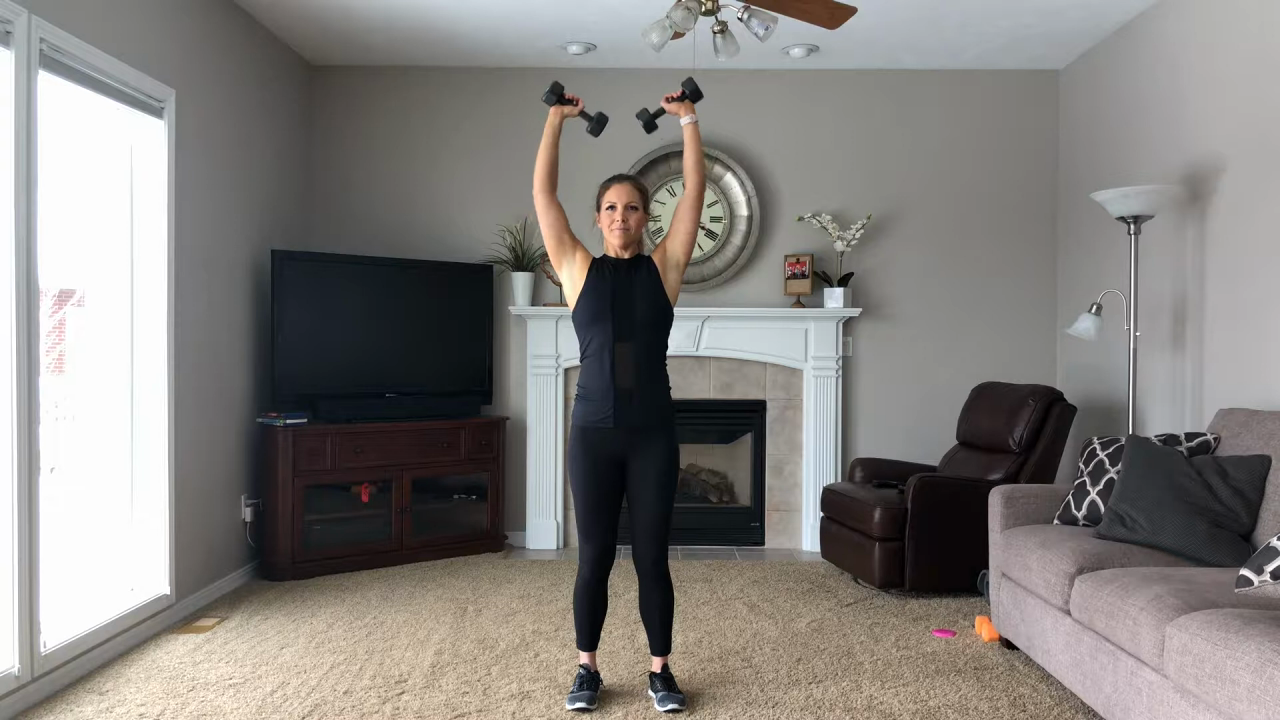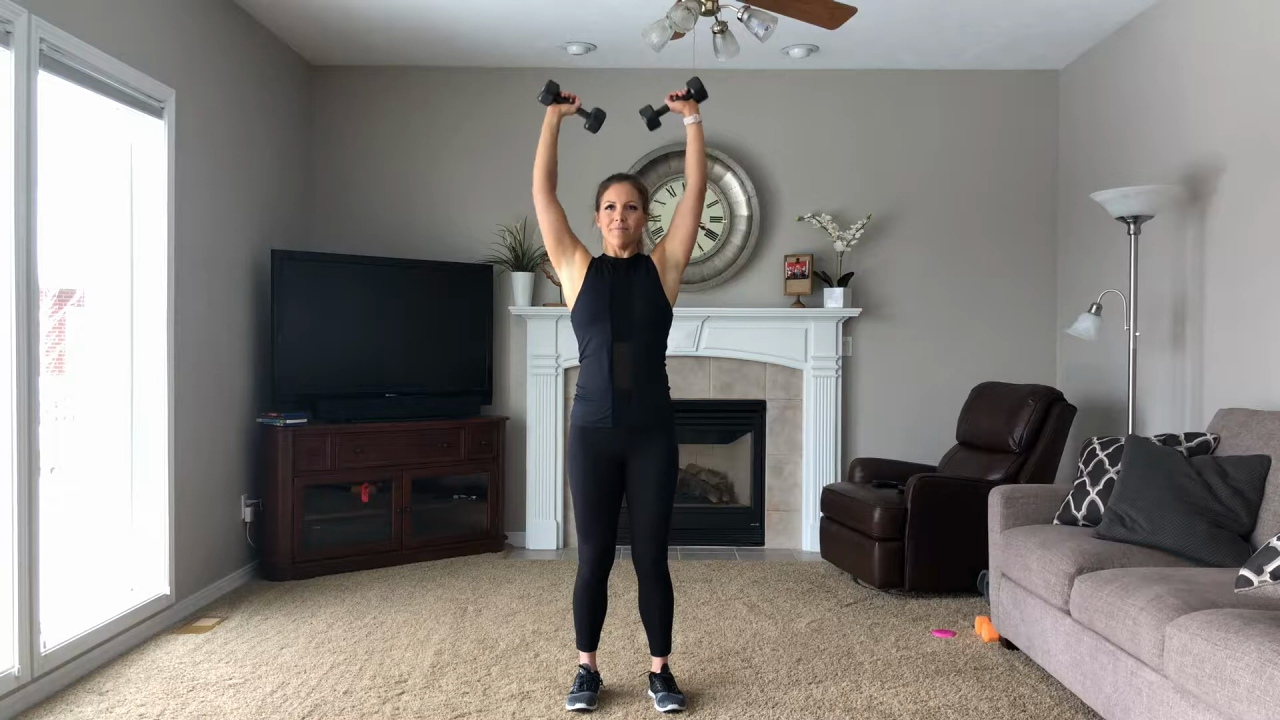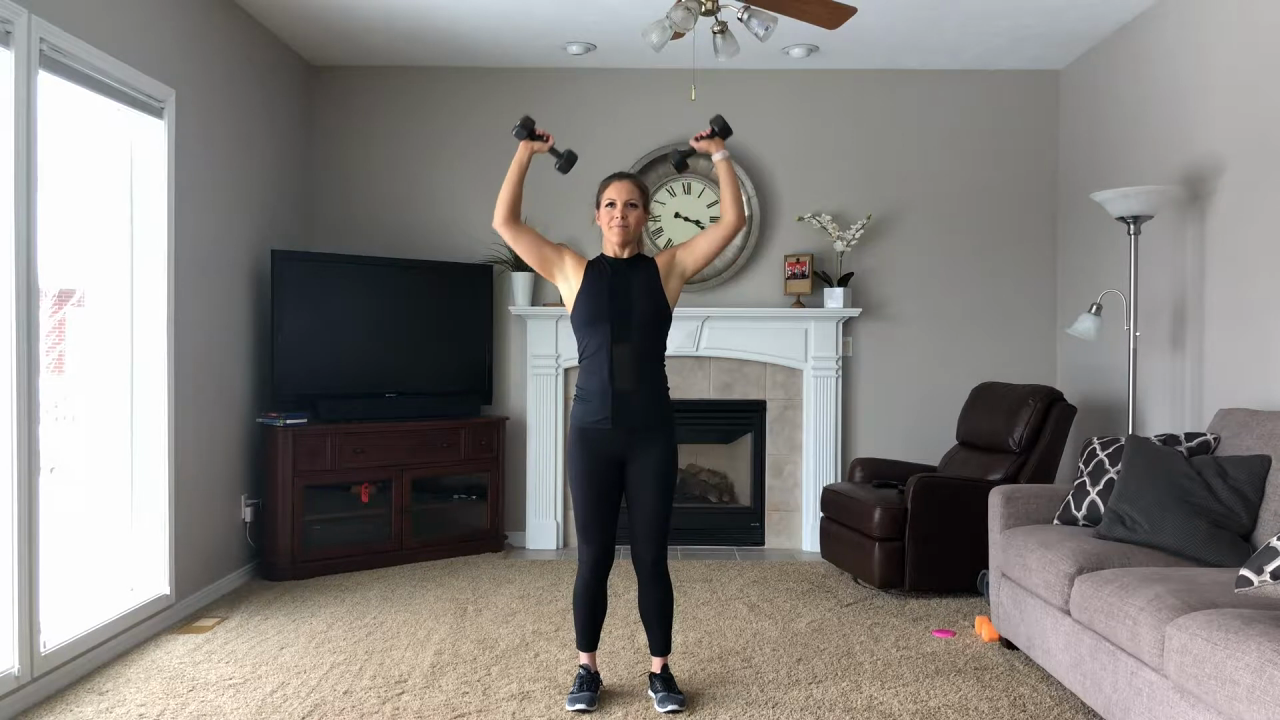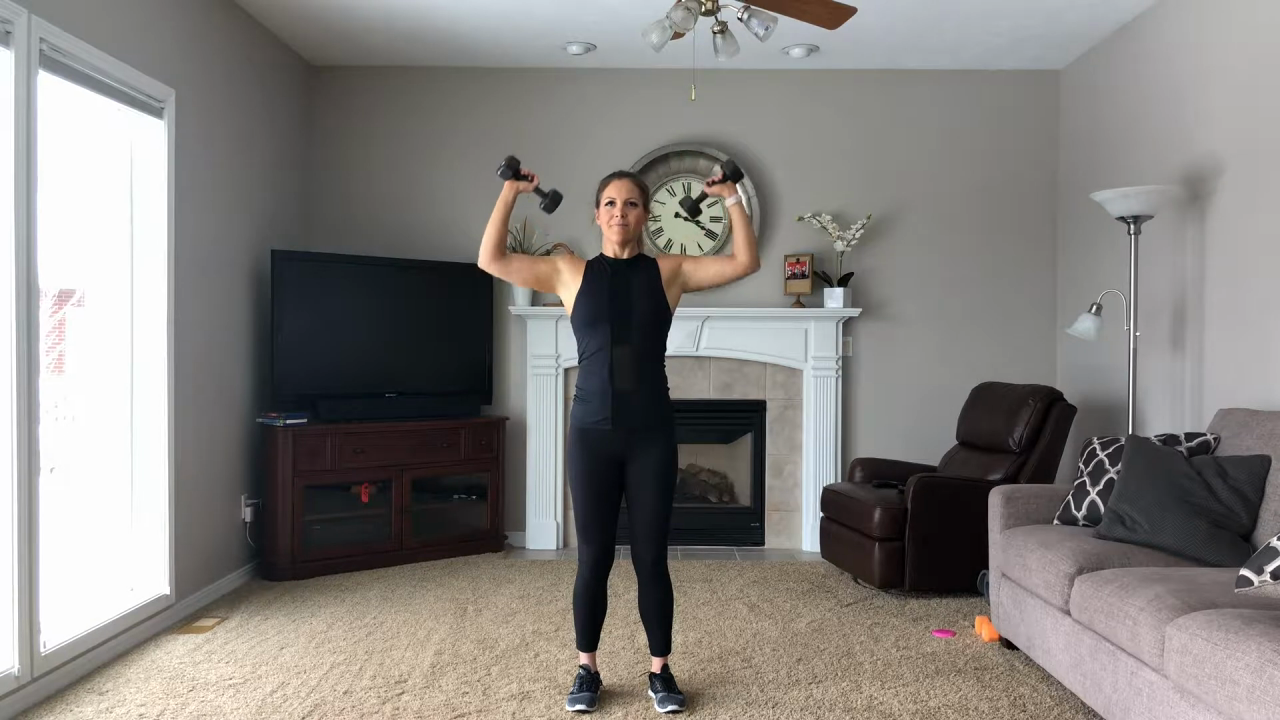
dt=0.3s
person 1, frame 1
left shoulder: (663, 268)
right shoulder: (578, 268)
left elbow: (694, 189)
right elbow: (542, 191)
left wrist: (688, 120)
right wrist: (556, 120)
left hip: (652, 435)
right hip: (594, 434)
left knee: (651, 558)
right knee: (594, 558)
right ankle: (587, 668)
person 1, frame 2
left shoulder: (662, 267)
right shoulder: (576, 268)
left elbow: (696, 189)
right elbow: (541, 191)
left wrist: (691, 119)
right wrist: (554, 117)
left hip: (652, 435)
right hip: (593, 434)
left knee: (651, 559)
right knee: (593, 557)
right ankle: (587, 669)
person 1, frame 3
left shoulder: (666, 268)
right shoulder: (573, 270)
left elbow: (732, 220)
right elbow: (505, 221)
left wrist: (718, 155)
right wrist: (525, 152)
left hip: (651, 434)
right hip: (592, 433)
left knee: (651, 558)
right knee: (593, 558)
left ankle: (660, 670)
right ankle: (587, 669)
person 1, frame 4
left shoulder: (668, 271)
right shoulder: (571, 271)
left elbow: (746, 263)
right elbow: (490, 260)
left wrist: (730, 198)
right wrist: (509, 193)
left hip: (651, 434)
right hip: (592, 433)
left knee: (650, 558)
right knee: (593, 558)
left ankle: (660, 670)
right ankle: (587, 669)
